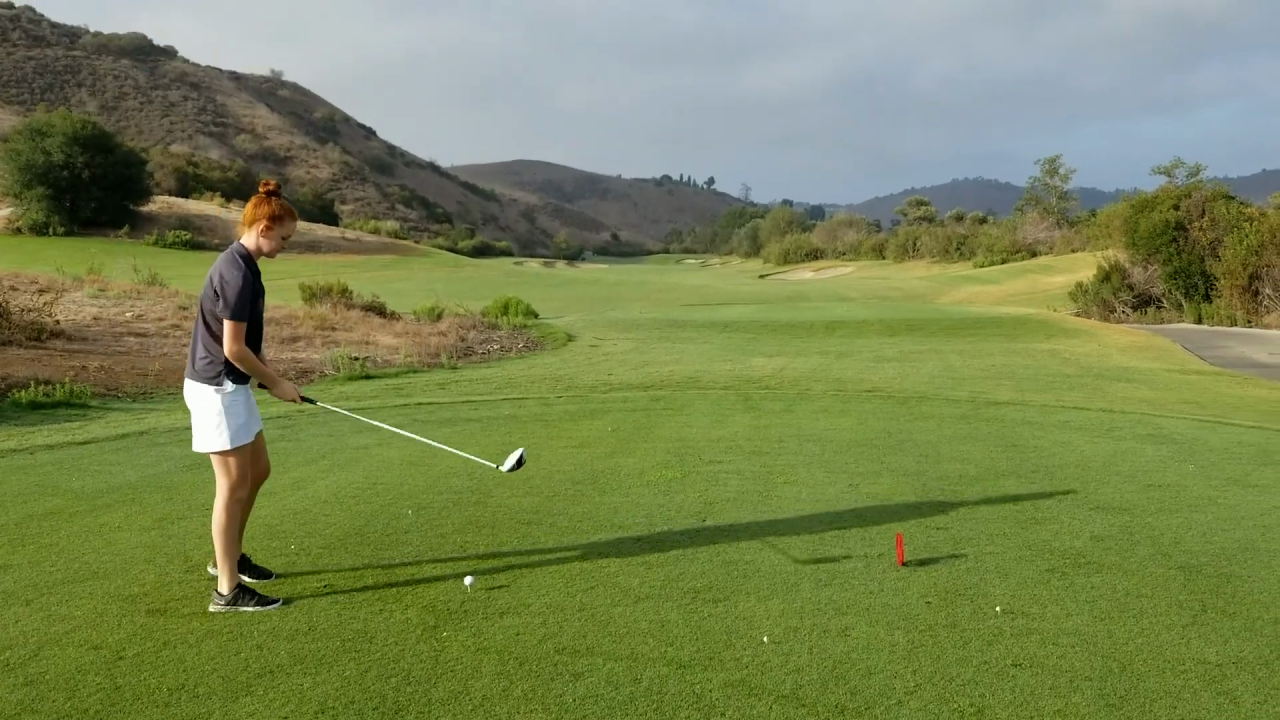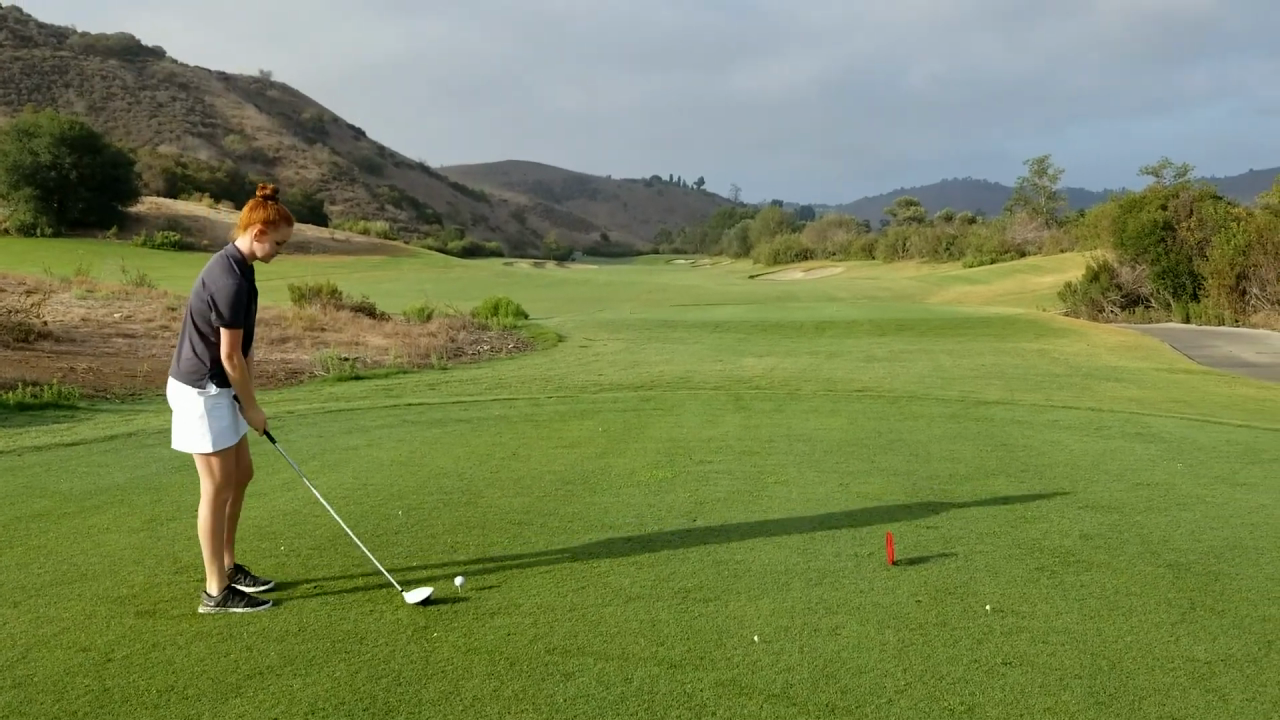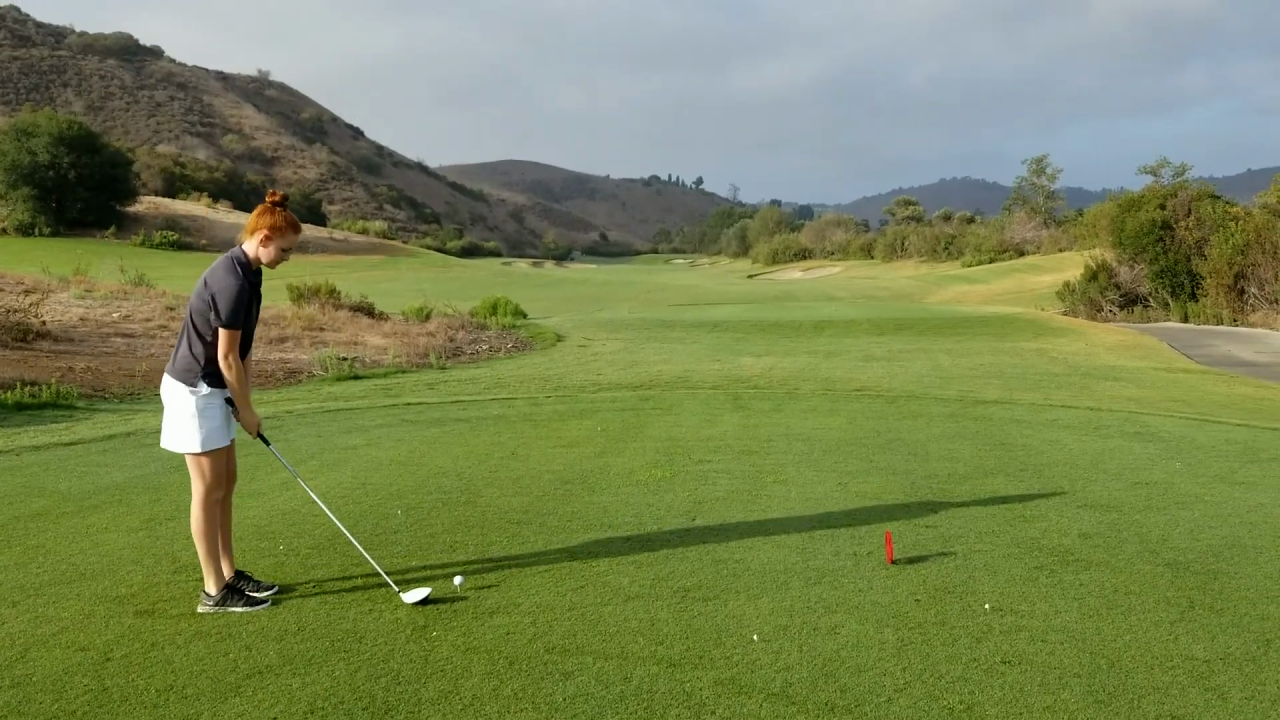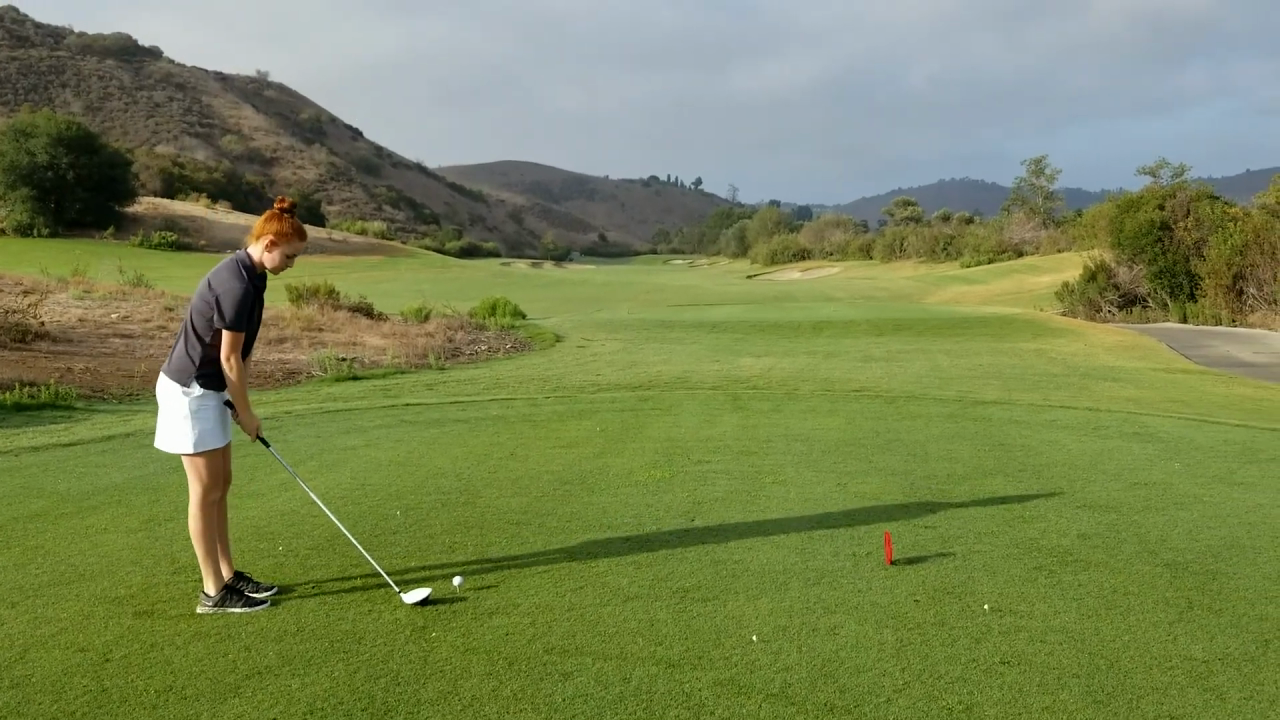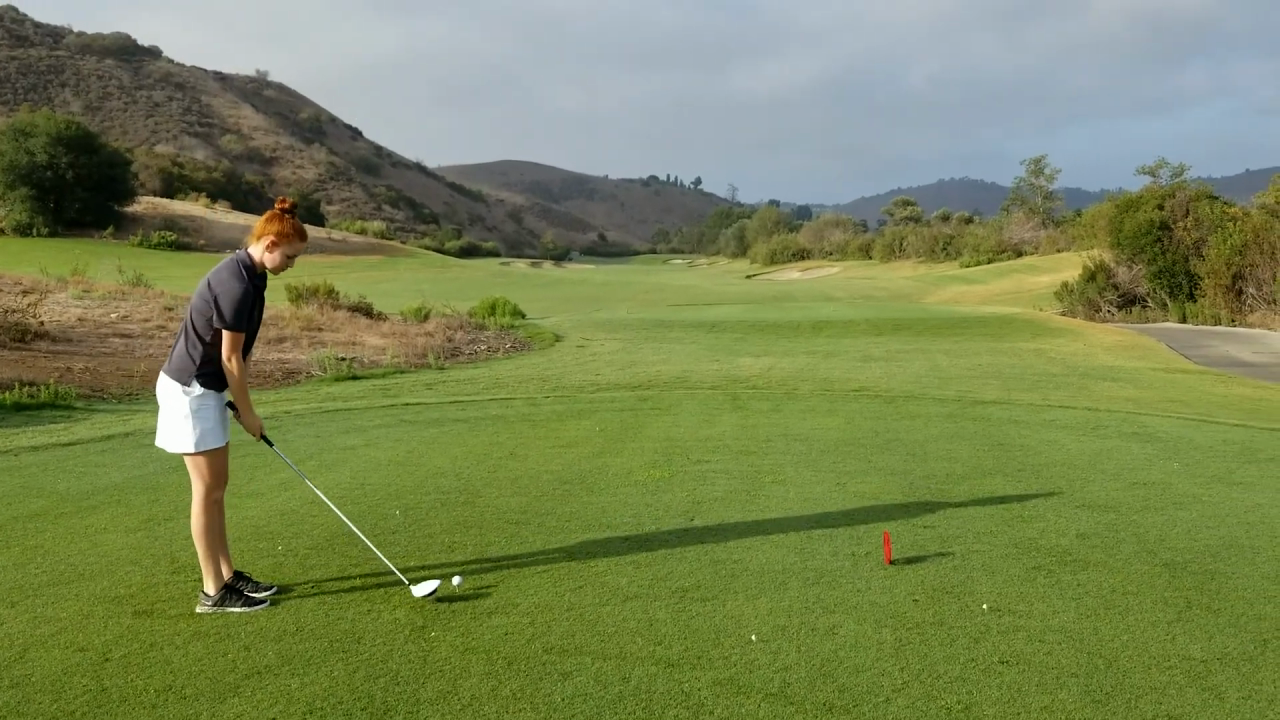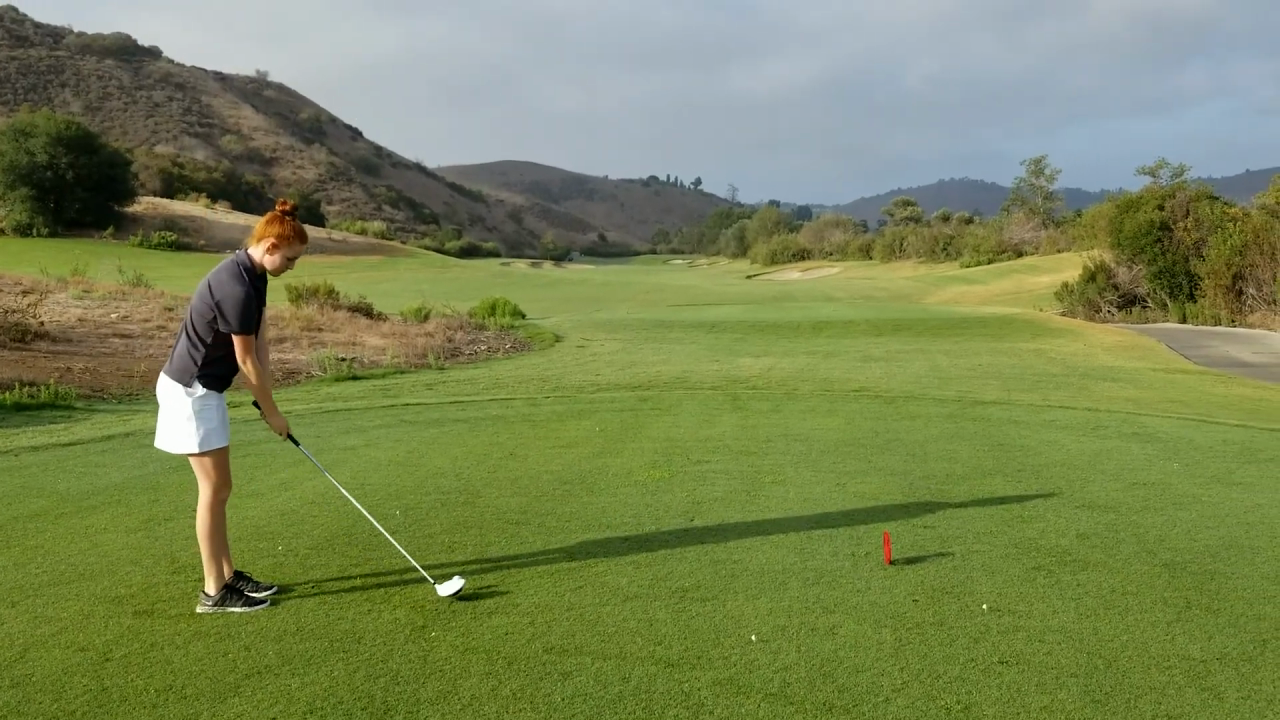
dt=0.2s
person 1, frame 1
left shoulder: (241, 264)
right shoulder: (237, 273)
right elbow: (233, 348)
left wrist: (268, 375)
right wrist: (275, 383)
left hip: (230, 387)
right hip: (217, 388)
left knee: (258, 471)
right knee: (233, 486)
left ankle: (230, 556)
right ankle: (227, 589)
person 1, frame 2
left shoulder: (235, 266)
right shoulder: (230, 279)
right elbow: (229, 356)
left wrist: (246, 398)
right wrist: (251, 406)
left hip: (216, 389)
right hip: (200, 391)
left knee: (241, 476)
right knee: (217, 488)
left ankle: (226, 566)
right ankle: (216, 591)
person 1, frame 3
left shoulder: (246, 271)
right shoulder: (233, 281)
left elbow: (242, 348)
right elbow: (226, 356)
left wrist: (244, 401)
right wrist: (246, 410)
left hip: (211, 389)
right hip: (195, 390)
left knee: (225, 484)
right knee: (209, 490)
left ankle: (229, 574)
right ankle: (214, 591)
person 1, frame 4
left shoulder: (250, 274)
right shoulder: (237, 284)
left elbow: (242, 350)
right elbow: (229, 358)
left wrist: (240, 404)
right wrist: (245, 412)
left hip: (207, 390)
right hip: (189, 390)
left knee: (221, 485)
right knee: (206, 491)
left ankle: (228, 575)
right ankle: (213, 592)
person 1, frame 5
left shoulder: (251, 274)
right shoulder: (236, 284)
left elbow: (241, 351)
right elbow: (230, 358)
left wrist: (240, 403)
right wrist: (247, 412)
left hip: (206, 388)
right hip: (189, 389)
left knee: (217, 486)
right knee: (208, 490)
left ankle: (227, 575)
right ankle: (213, 592)
person 1, frame 6
left shoulder: (251, 275)
right shoulder: (236, 286)
left elbow: (261, 345)
right elbow: (246, 360)
left wrist: (267, 401)
right wrist: (271, 412)
left hip: (204, 388)
right hip: (191, 390)
left knee: (219, 488)
right knee: (215, 489)
left ankle: (227, 574)
right ankle: (214, 591)
